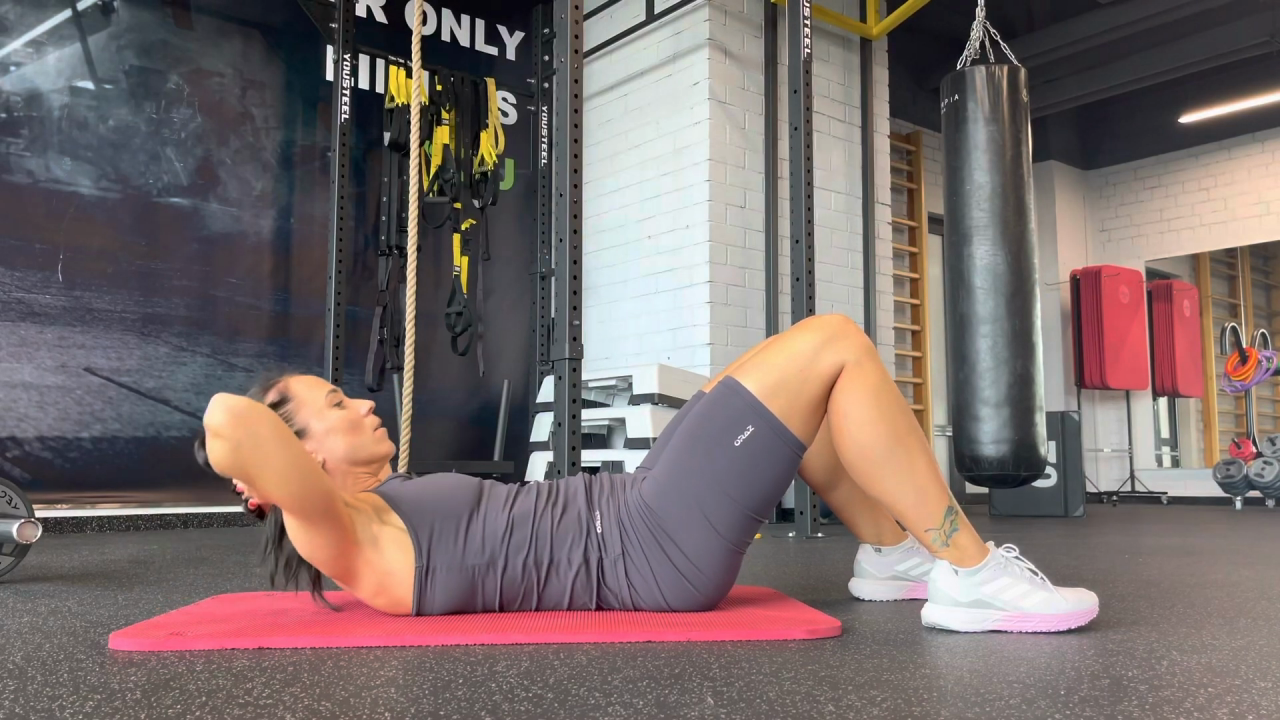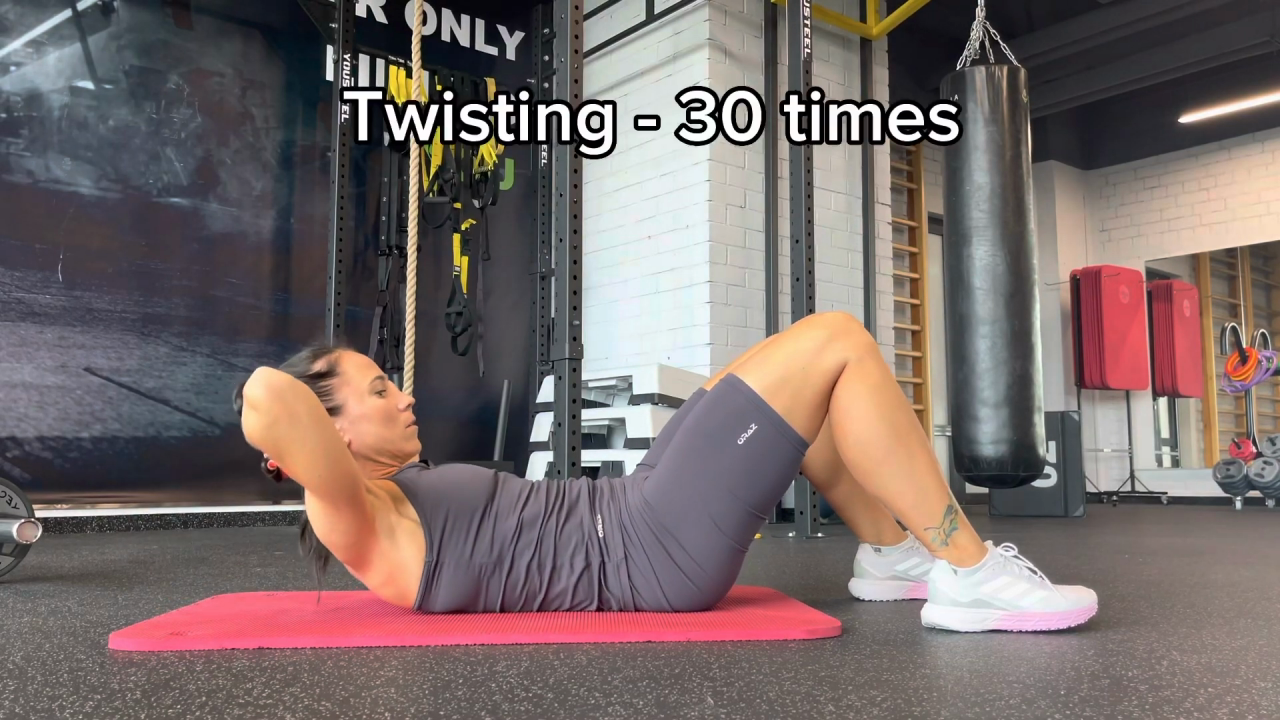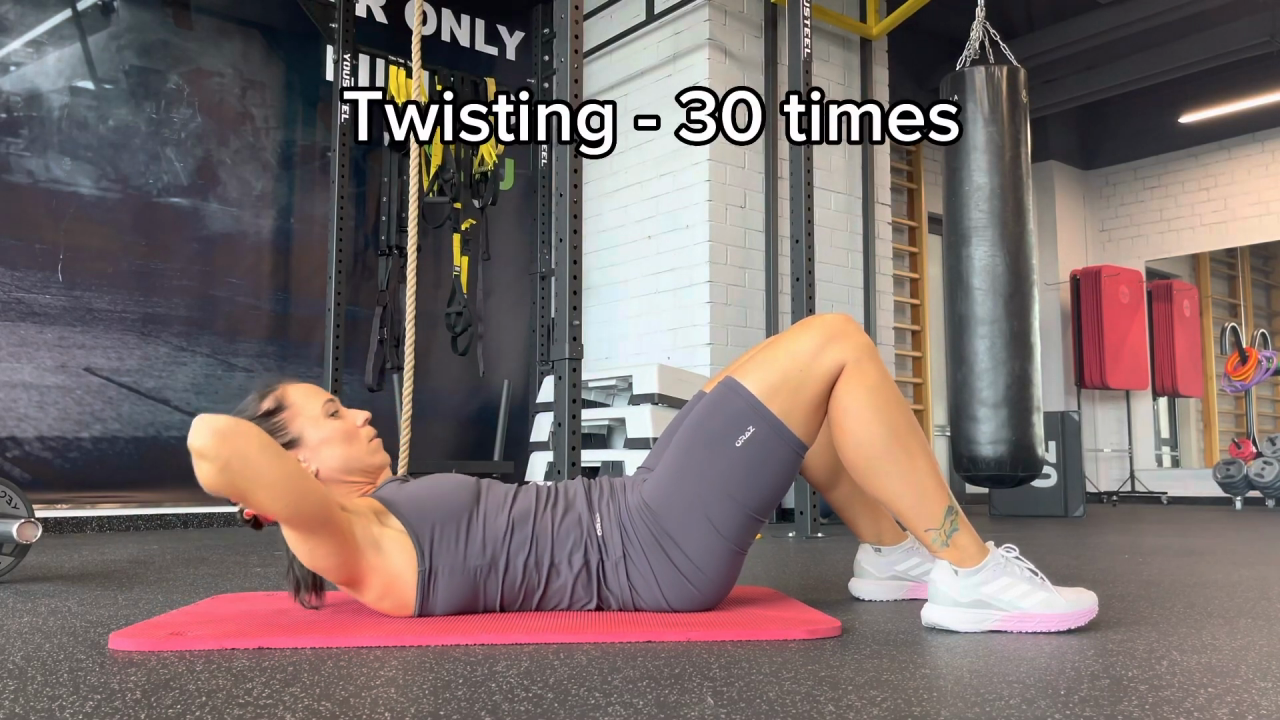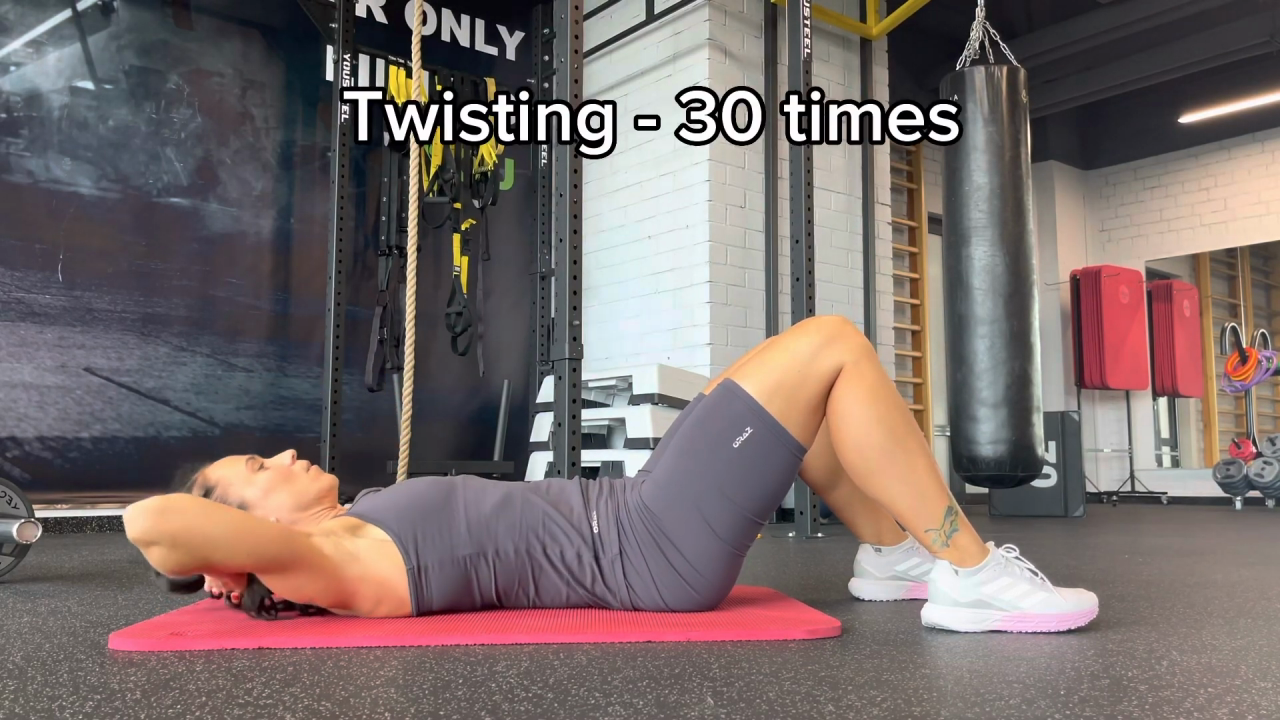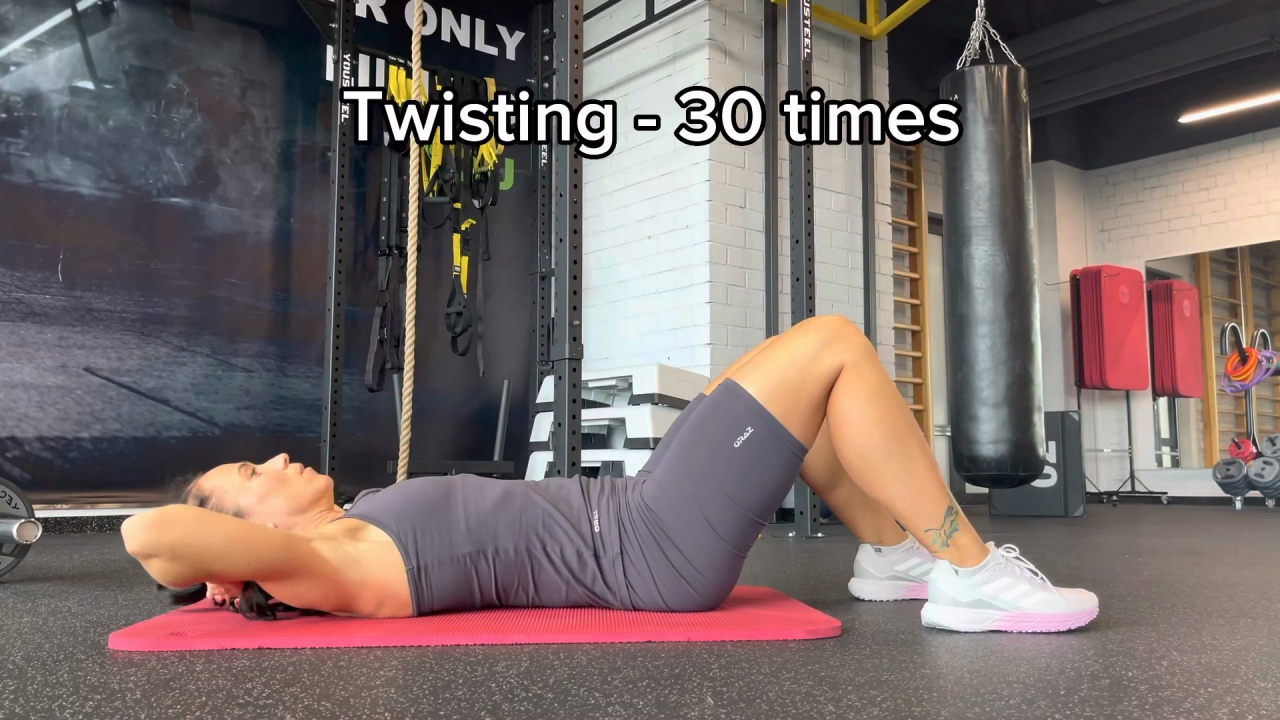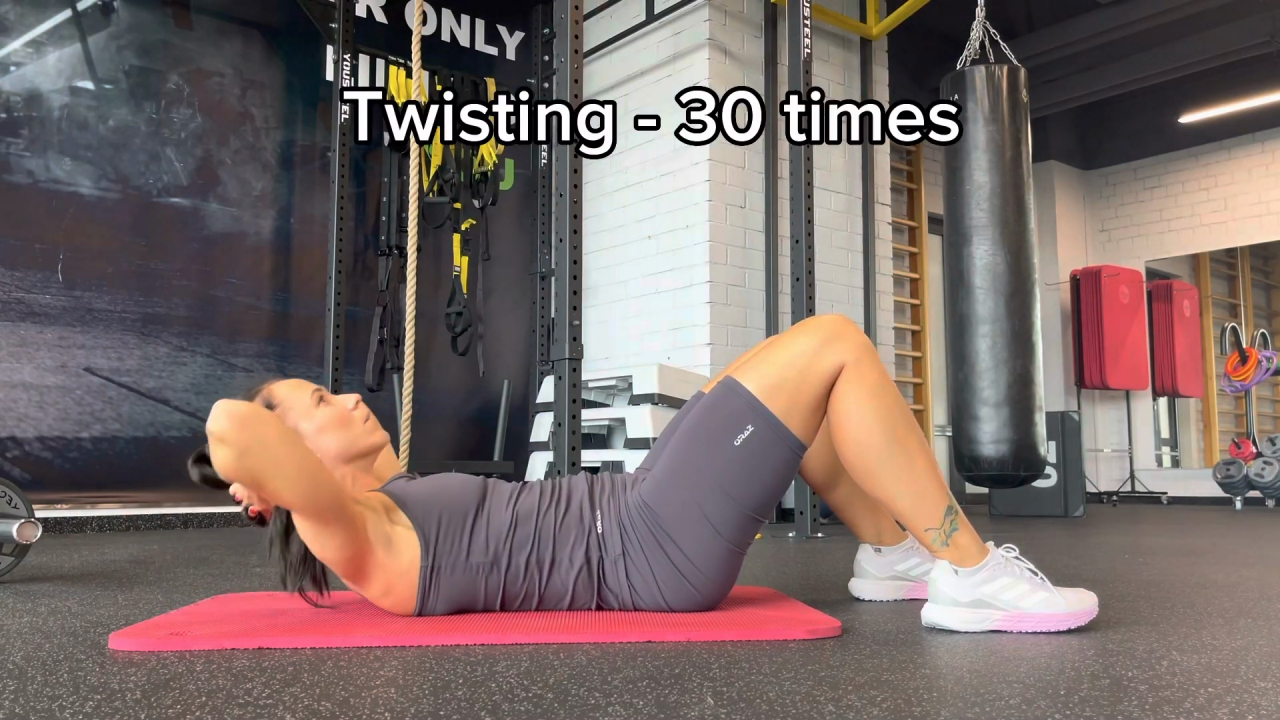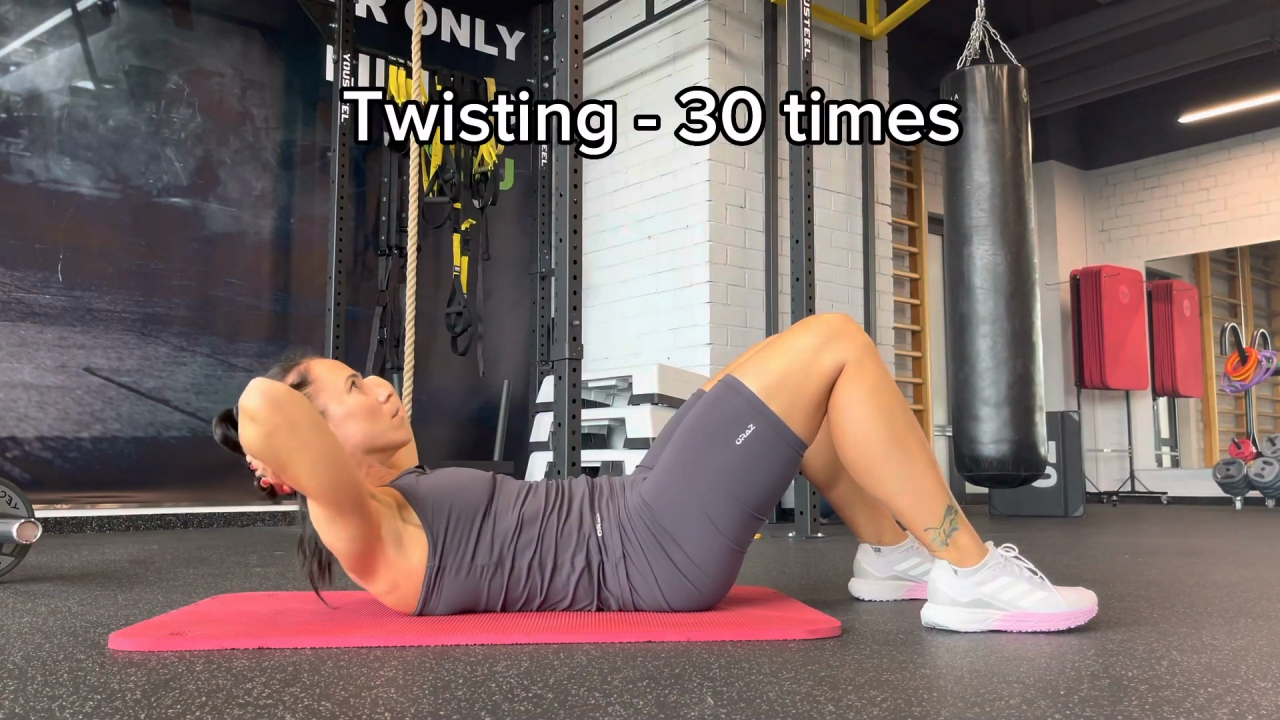
dt=0.4s
person 1, frame 1
left shoulder: (377, 516)
right shoulder: (349, 539)
right elbow: (229, 421)
right wrist: (252, 456)
left hip: (631, 519)
right hip: (654, 551)
left knee: (812, 376)
right knee: (836, 345)
left ankle: (891, 555)
right ankle: (970, 575)
person 1, frame 2
left shoulder: (387, 503)
right shoulder: (364, 527)
right elbow: (268, 394)
right wrist: (288, 447)
left hip: (636, 522)
right hip: (656, 554)
left knee: (811, 375)
right knee: (838, 342)
left ankle: (890, 556)
right ankle: (970, 576)
person 1, frame 3
left shoulder: (375, 518)
right shoulder: (351, 546)
right elbow: (210, 441)
right wrist: (259, 481)
left hip: (638, 523)
right hip: (656, 554)
left knee: (811, 376)
right knee: (837, 344)
left ankle: (893, 555)
right ankle: (973, 575)
person 1, frame 4
left shoulder: (356, 532)
right shoulder: (338, 568)
right elbow: (149, 521)
right wrist: (231, 558)
left hip: (633, 521)
right hip: (658, 551)
left knee: (806, 373)
right knee: (834, 344)
left ankle: (892, 557)
right ankle: (971, 576)
person 1, frame 5
left shoulder: (356, 535)
right shoulder: (343, 569)
right elbow: (148, 533)
right wrist: (206, 554)
left hip: (632, 521)
right hip: (657, 551)
left knee: (809, 375)
right knee: (837, 345)
left ankle: (893, 555)
right ankle: (973, 576)
person 1, frame 6
left shoulder: (389, 513)
right shoulder: (364, 542)
right elbow: (233, 425)
right wrist: (266, 478)
left hip: (635, 520)
right hip: (655, 553)
left knee: (810, 373)
right knee: (836, 344)
left ankle: (892, 556)
right ankle: (971, 576)
person 1, frame 7
left shoulder: (393, 506)
right shoulder: (369, 536)
right elbow: (261, 408)
right wrist: (279, 446)
left hip: (633, 521)
right hip: (657, 555)
left knee: (813, 373)
right knee: (837, 344)
left ankle: (892, 556)
right ankle: (971, 575)
